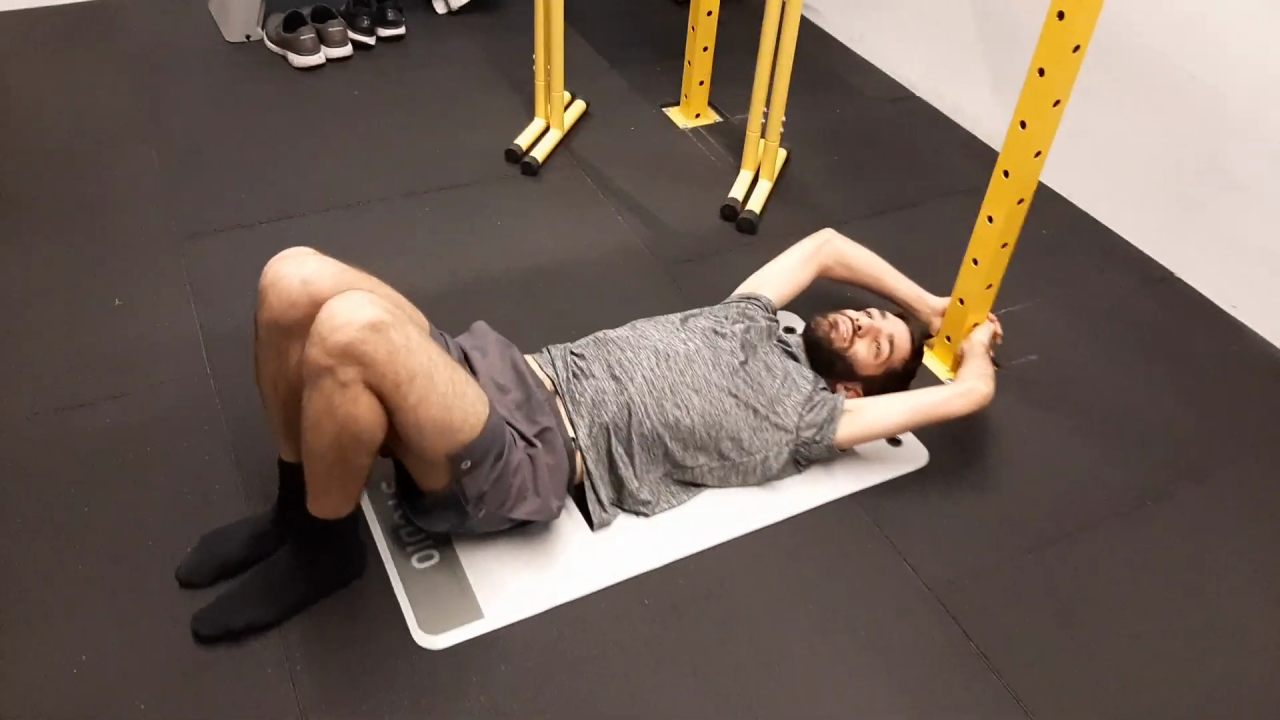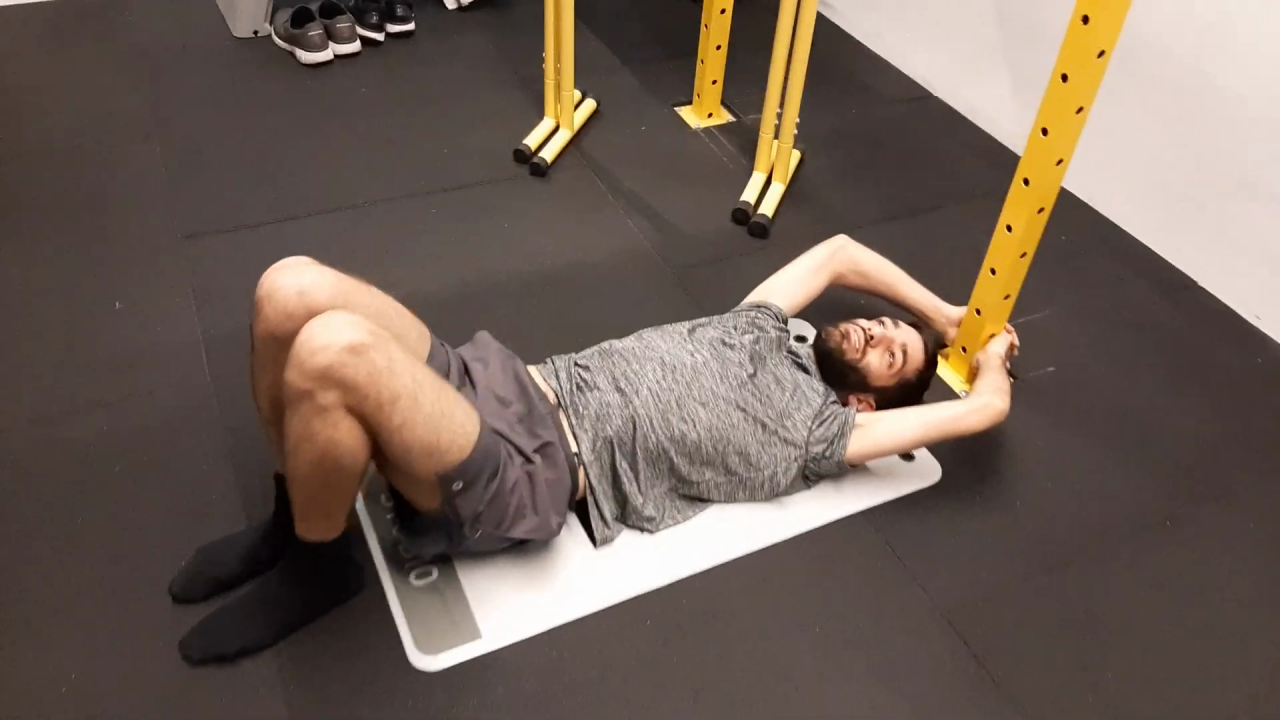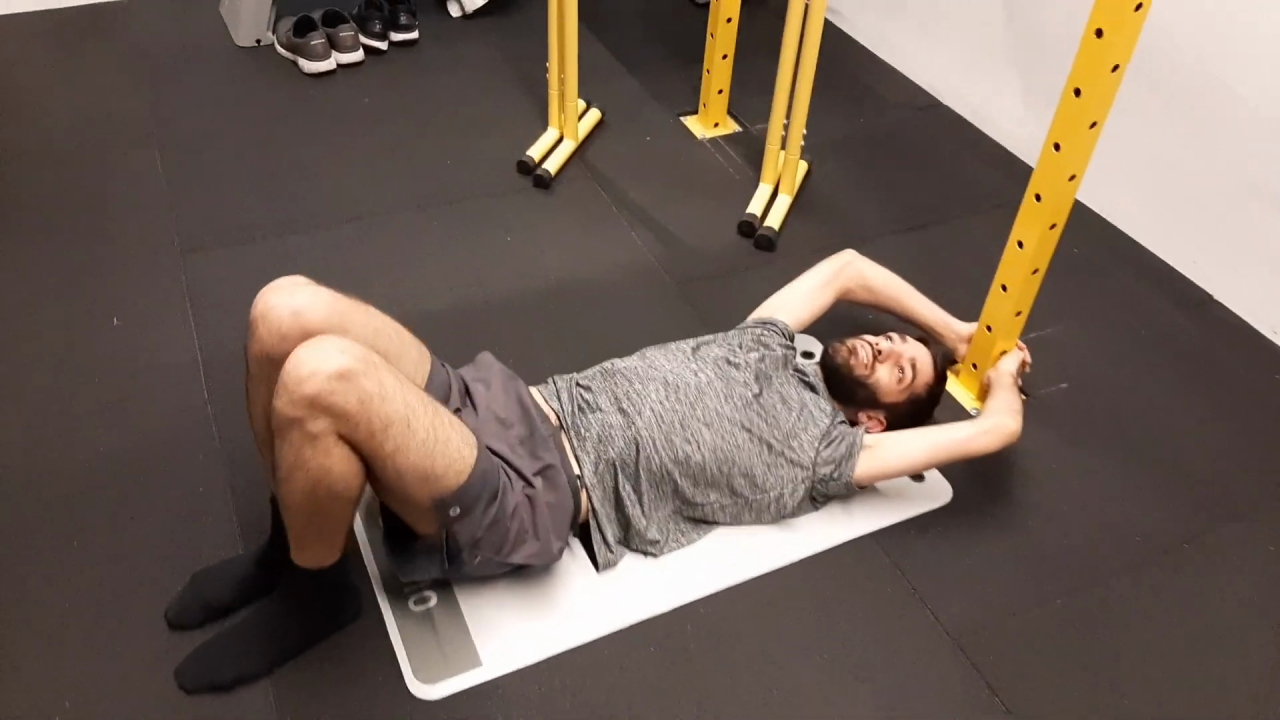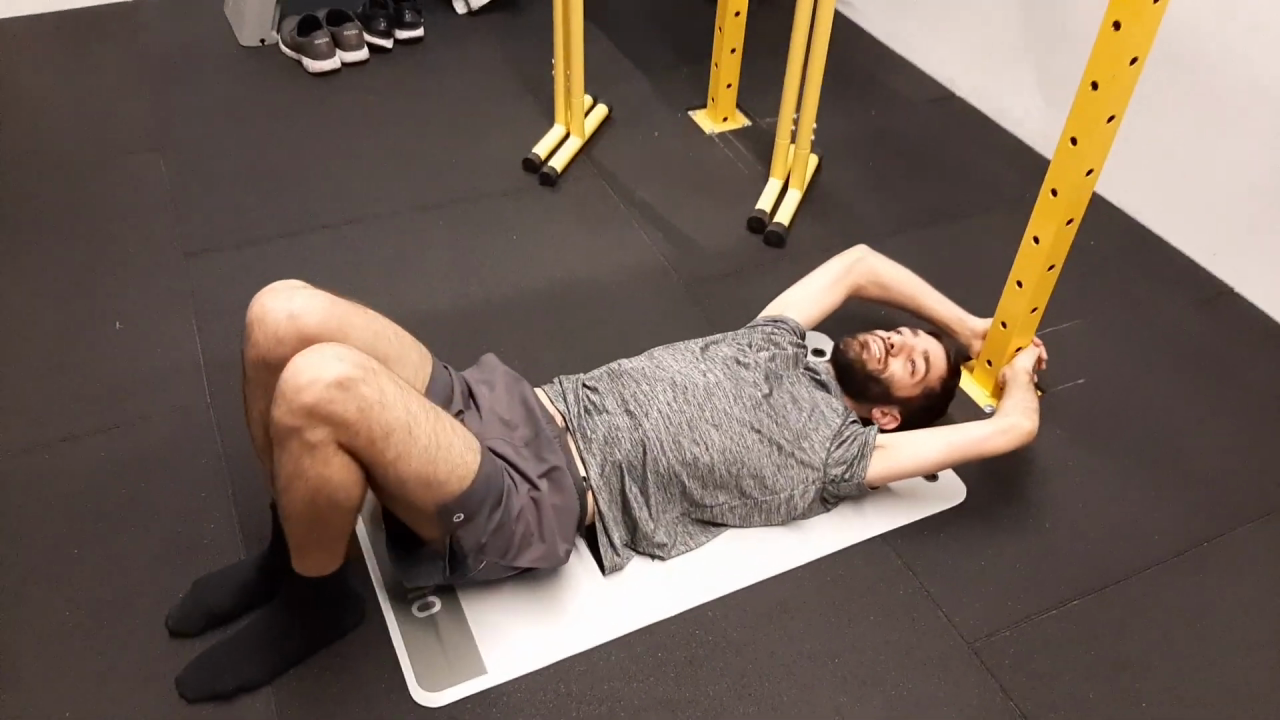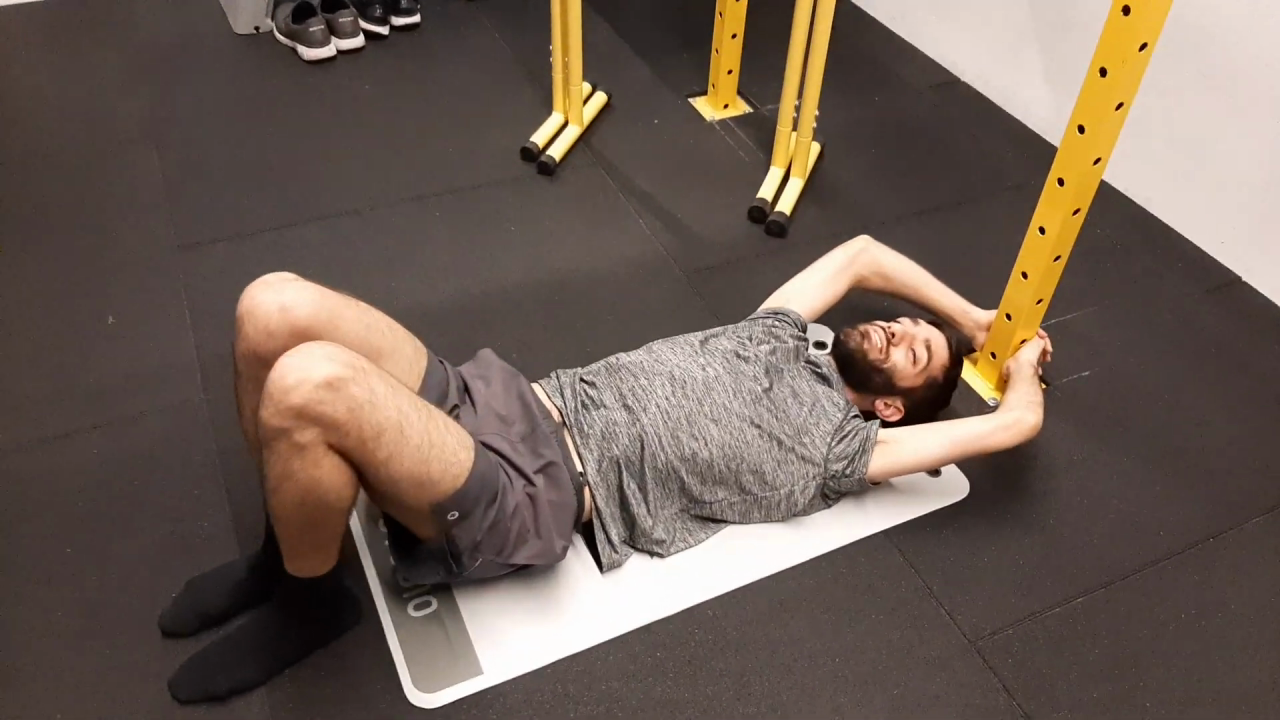
dt=0.1s
person 1, frame 1
left shoulder: (810, 419)
right shoulder: (752, 322)
left elbow: (969, 393)
right elbow: (826, 243)
right wrist: (931, 304)
left hip: (521, 460)
right hip: (509, 374)
left knee: (347, 329)
right knee: (295, 281)
left ankle: (321, 547)
right ankle: (297, 504)
person 1, frame 2
left shoulder: (820, 432)
right shoulder: (762, 333)
left elbow: (985, 408)
right elbow: (839, 250)
right wrist: (946, 314)
left hip: (522, 477)
right hip: (512, 385)
left knee: (331, 351)
right knee: (292, 291)
left ankle: (314, 566)
right ankle: (292, 518)
person 1, frame 3
left shoulder: (828, 453)
right shoulder: (768, 349)
left elbow: (995, 428)
right elbow: (847, 266)
right wrist: (957, 329)
left hip: (527, 497)
right hip: (514, 407)
left knee: (322, 376)
right knee: (286, 312)
left ankle: (312, 592)
right ankle: (289, 545)
person 1, frame 4
left shoulder: (839, 451)
right shoulder: (779, 348)
left elbow: (1011, 427)
right elbow: (859, 262)
right wrist: (971, 324)
left hip: (532, 500)
right hip: (519, 408)
left knee: (322, 385)
right knee: (283, 316)
left ankle: (313, 599)
right ankle: (291, 549)
person 1, frame 5
left shoulder: (842, 447)
right shoulder: (780, 339)
left elbow: (1014, 421)
right elbow: (862, 252)
right wrist: (977, 316)
left hip: (530, 497)
right hip: (511, 405)
left knee: (310, 385)
right knee: (275, 311)
left ankle: (308, 601)
right ankle: (283, 554)
